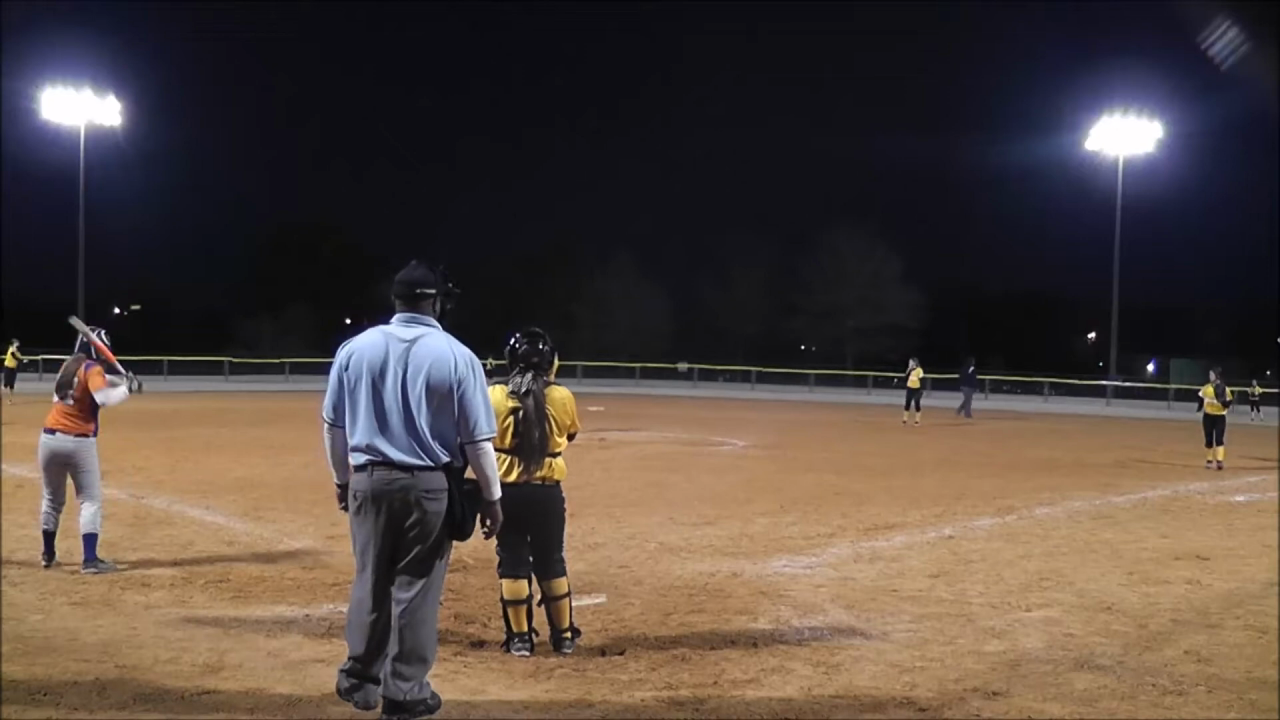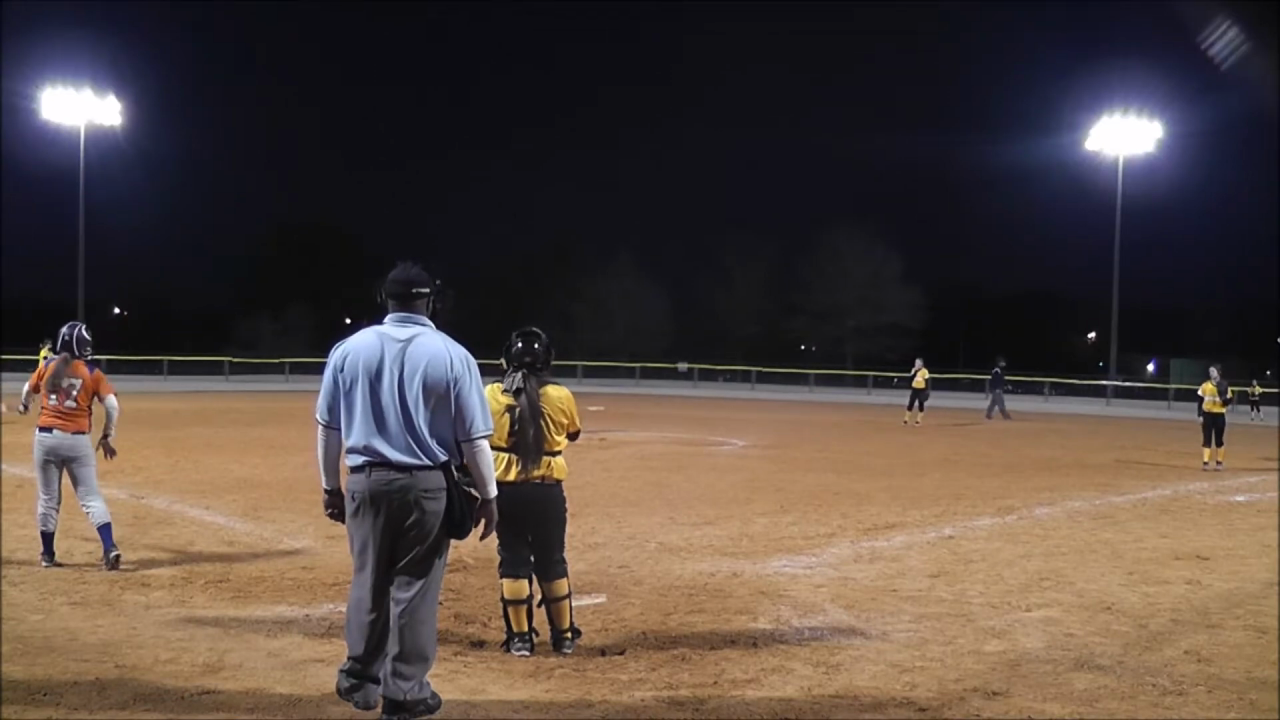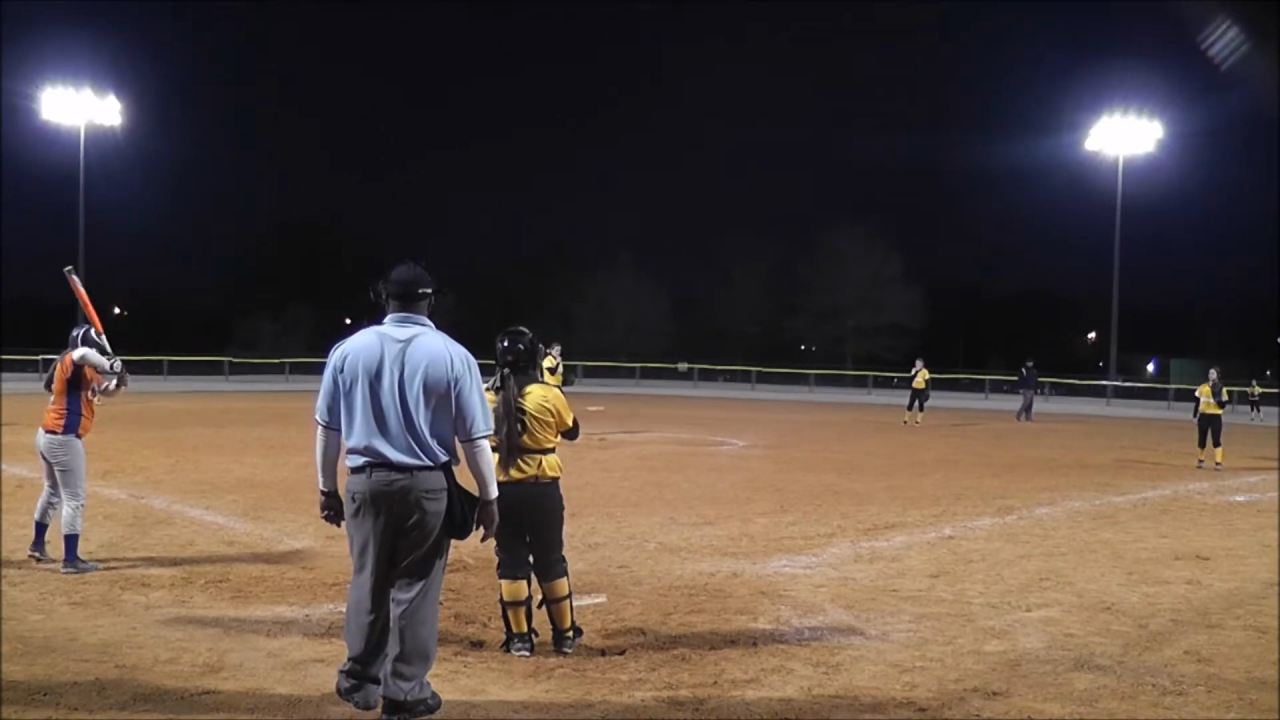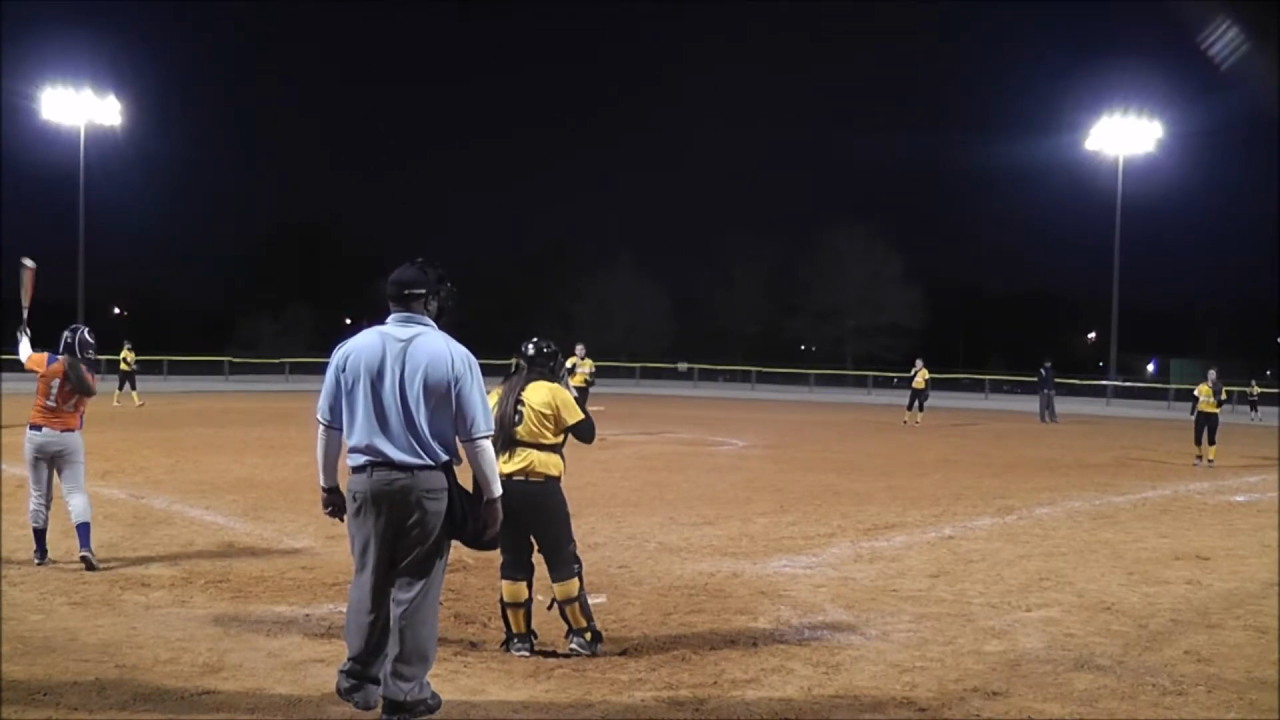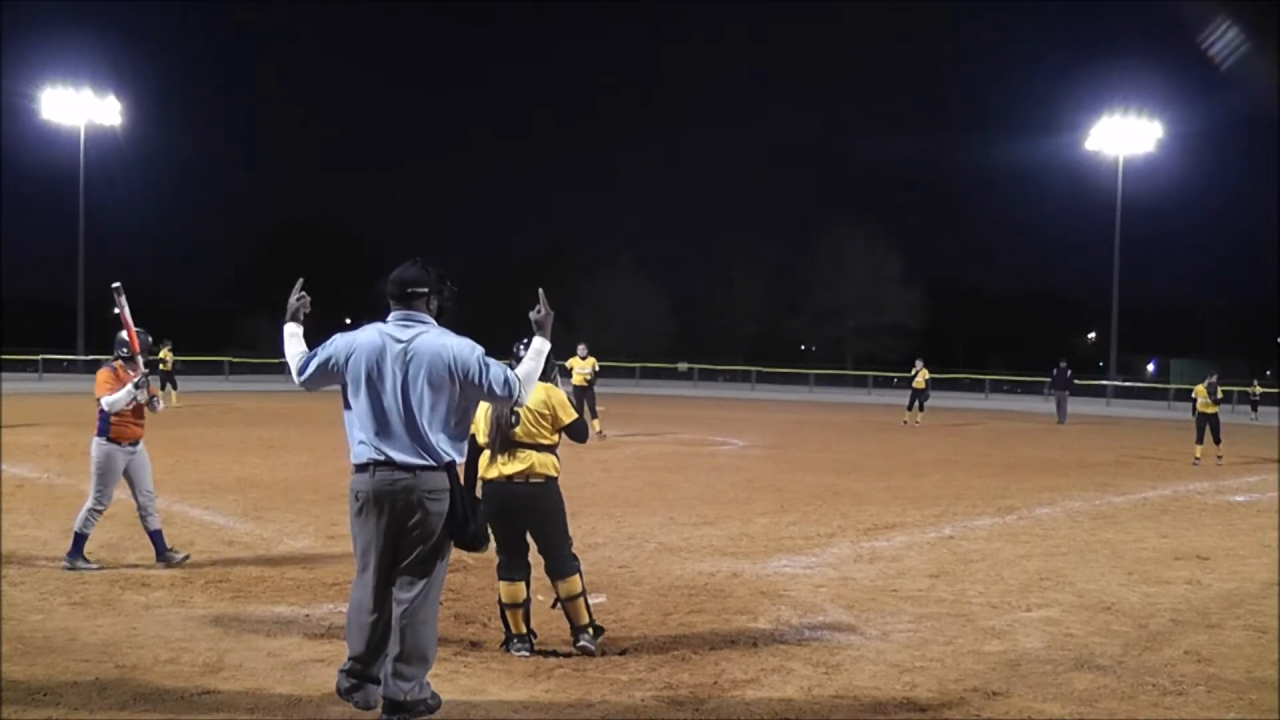
dt=1s
person 1, frame 1
left shoulder: (355, 348)
right shoulder: (457, 356)
left elbow: (333, 427)
right elbow: (477, 440)
left wrist: (343, 480)
right wrist: (491, 498)
left hip: (370, 481)
right hip: (428, 486)
left knee: (370, 582)
right knee: (416, 587)
left ankle: (361, 680)
person 1, frame 2
left shoulder: (349, 349)
right shoulder: (452, 355)
left elbow: (328, 428)
right elbow: (474, 438)
left wrist: (331, 487)
right wrist: (488, 496)
left hip: (367, 482)
right hip: (427, 485)
left knee: (368, 582)
right knee: (415, 587)
left ankle: (360, 680)
person 1, frame 3
left shoulder: (349, 349)
right shoulder: (452, 355)
left elbow: (328, 429)
right elbow: (475, 438)
left wrist: (327, 488)
right wrist: (489, 497)
left hip: (366, 483)
right hip: (427, 485)
left knee: (368, 583)
right knee: (415, 587)
left ankle: (360, 681)
person 1, frame 4
left shoulder: (352, 349)
right shoulder: (454, 355)
left elbow: (329, 428)
right elbow: (476, 438)
left wrist: (328, 484)
right wrist: (492, 496)
left hip: (367, 482)
right hip: (427, 484)
left knee: (368, 582)
right knee: (415, 587)
left ankle: (360, 682)
person 1, frame 5
left shoulder: (355, 344)
right shoulder: (456, 350)
left elbow: (302, 373)
right elbow: (516, 392)
left wrist: (292, 323)
right wrist: (542, 338)
left hip: (371, 480)
right hip: (430, 483)
left knee: (371, 581)
right knee: (417, 585)
left ankle: (361, 681)
person 2, frame 1
left shoulder: (494, 396)
right shoulder: (562, 397)
left hip: (506, 491)
right hip: (547, 491)
left knee: (513, 563)
right knee: (552, 562)
left ankle: (520, 638)
right ankle: (564, 635)
person 2, frame 2
left shoulder: (492, 395)
right shoulder: (561, 396)
right elbow: (574, 433)
left hip: (506, 489)
right hip: (547, 490)
left knee: (514, 561)
right knee: (552, 561)
left ankle: (520, 637)
right ankle: (563, 635)
person 2, frame 3
left shoulder: (486, 396)
right shoulder: (549, 395)
right elbow: (572, 432)
left hip: (502, 489)
right hip: (542, 489)
left knee: (511, 562)
right knee: (551, 561)
left ankle: (520, 638)
right ankle: (565, 634)
person 2, frame 4
left shoulder: (496, 396)
right shoulder: (552, 392)
right elbow: (586, 434)
right wrist: (573, 398)
left hip: (501, 487)
right hip: (539, 487)
left knee: (514, 562)
right knee: (562, 559)
left ankle: (519, 638)
right ankle: (581, 634)
person 2, frame 5
left shoulder: (487, 400)
right shoulder: (547, 393)
left elbow: (473, 452)
right elbow: (580, 434)
right wrist: (564, 397)
left hip: (496, 489)
right hip: (537, 487)
left knee: (510, 562)
right knee: (560, 558)
left ankle: (518, 638)
right ankle: (584, 631)
person 3, frame 1
left shoulder: (70, 364)
right shoulder: (93, 369)
right elbow: (103, 399)
left wrist: (123, 384)
right wrist: (126, 389)
left hip: (49, 439)
right hip: (79, 443)
left knee: (51, 499)
right knee: (90, 502)
left ankle: (48, 554)
right ankle: (90, 560)
person 3, frame 2
left shoulder: (47, 366)
right shoulder: (92, 372)
left elbow: (28, 391)
right elbow: (112, 405)
left wrist: (24, 404)
right wrist: (108, 436)
left hip: (47, 438)
right hip: (78, 440)
left knee: (48, 499)
right knee: (91, 497)
left ankle: (47, 555)
right ankle: (110, 546)
person 3, frame 3
left shoulder: (85, 370)
right shoulder: (70, 361)
left elbow: (105, 390)
right elbow: (84, 353)
left wrist: (119, 380)
right wrist: (111, 365)
left hip: (48, 436)
right hip: (63, 439)
left knee: (53, 490)
right knee: (74, 499)
left ankle: (38, 545)
right ankle: (71, 560)
person 3, frame 4
left shoulder: (48, 363)
right shoulder: (88, 376)
left elbow: (26, 356)
left wrist: (24, 338)
left hip: (38, 435)
right hip: (69, 438)
left knee: (39, 496)
right knee: (76, 494)
left ankle: (40, 552)
right ankle: (85, 547)
person 3, frame 5
left shoulder: (140, 373)
right shoulder: (108, 373)
left elbow: (155, 406)
right elbow: (109, 405)
left wrist: (154, 400)
right wrist: (133, 387)
left hip: (135, 447)
right hip: (109, 447)
left knee: (147, 498)
right knee: (98, 502)
left ankle: (162, 552)
right ankle: (73, 555)
